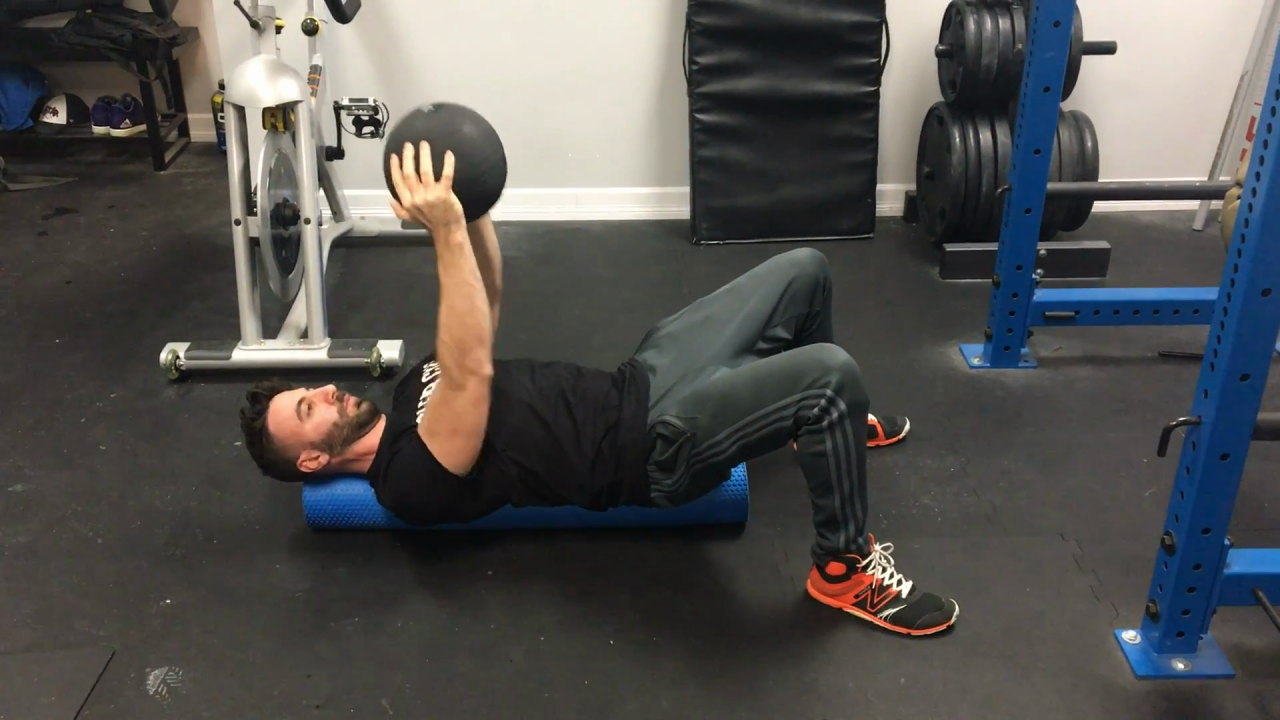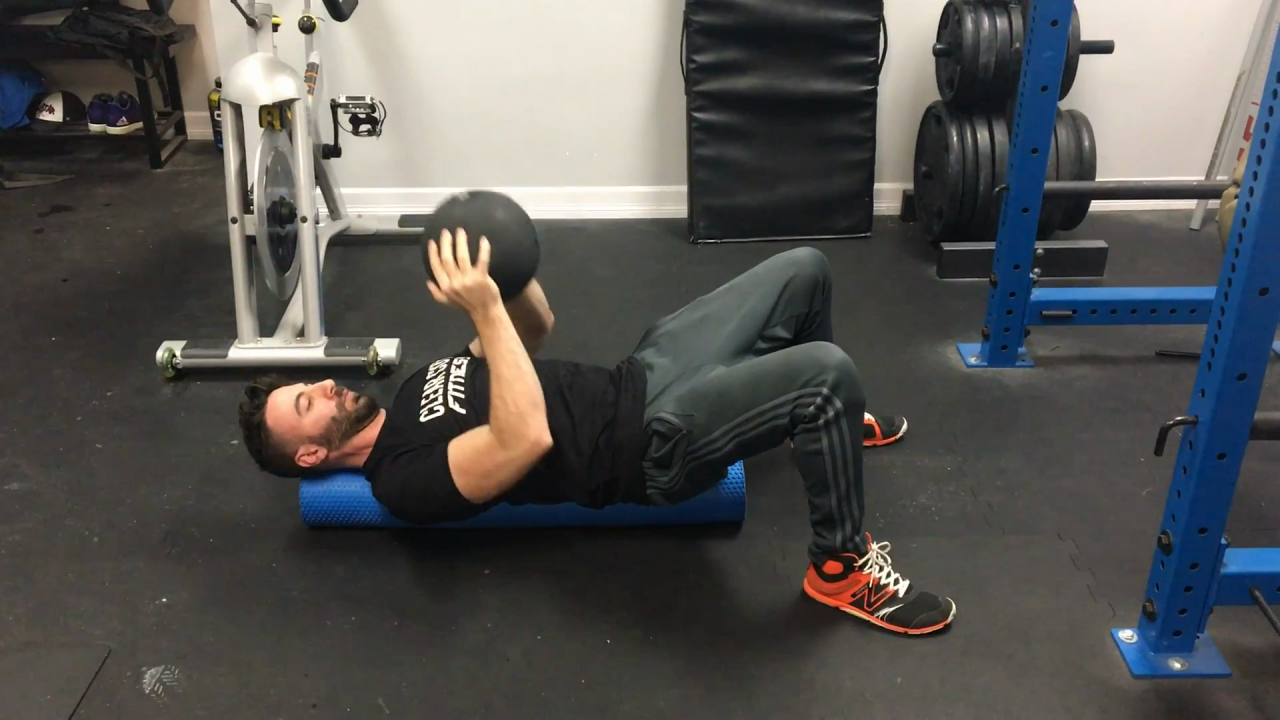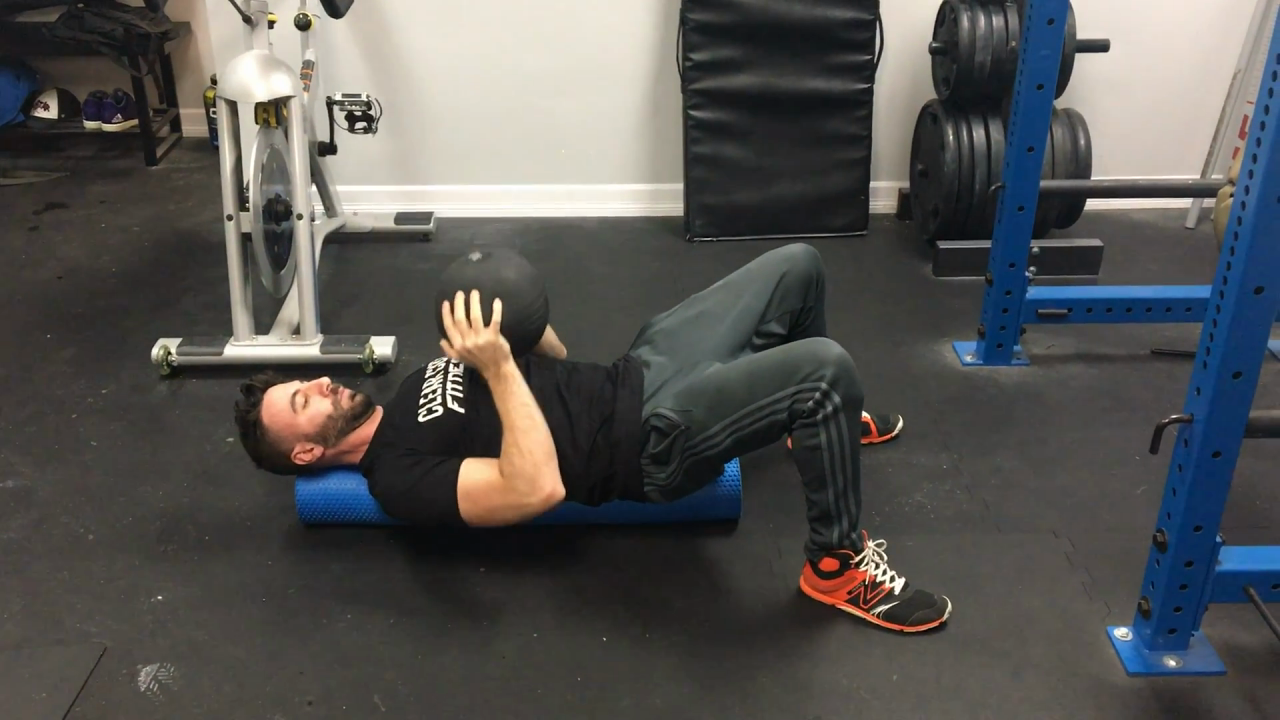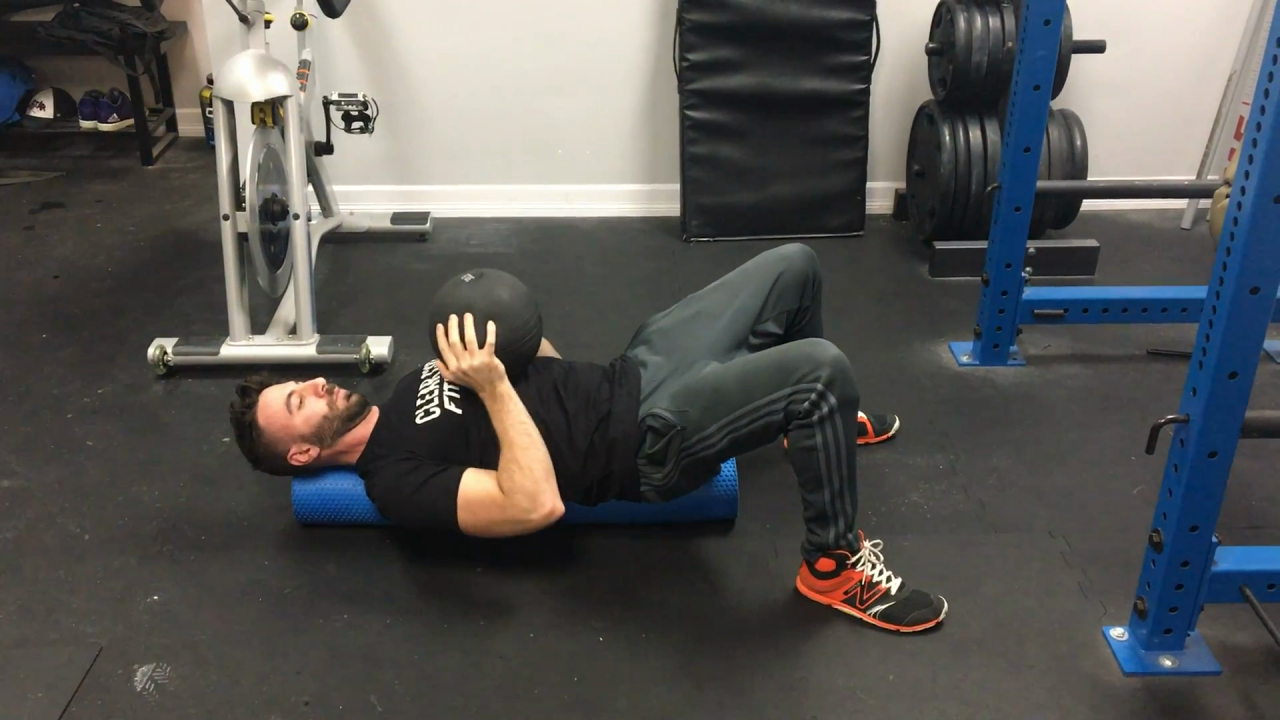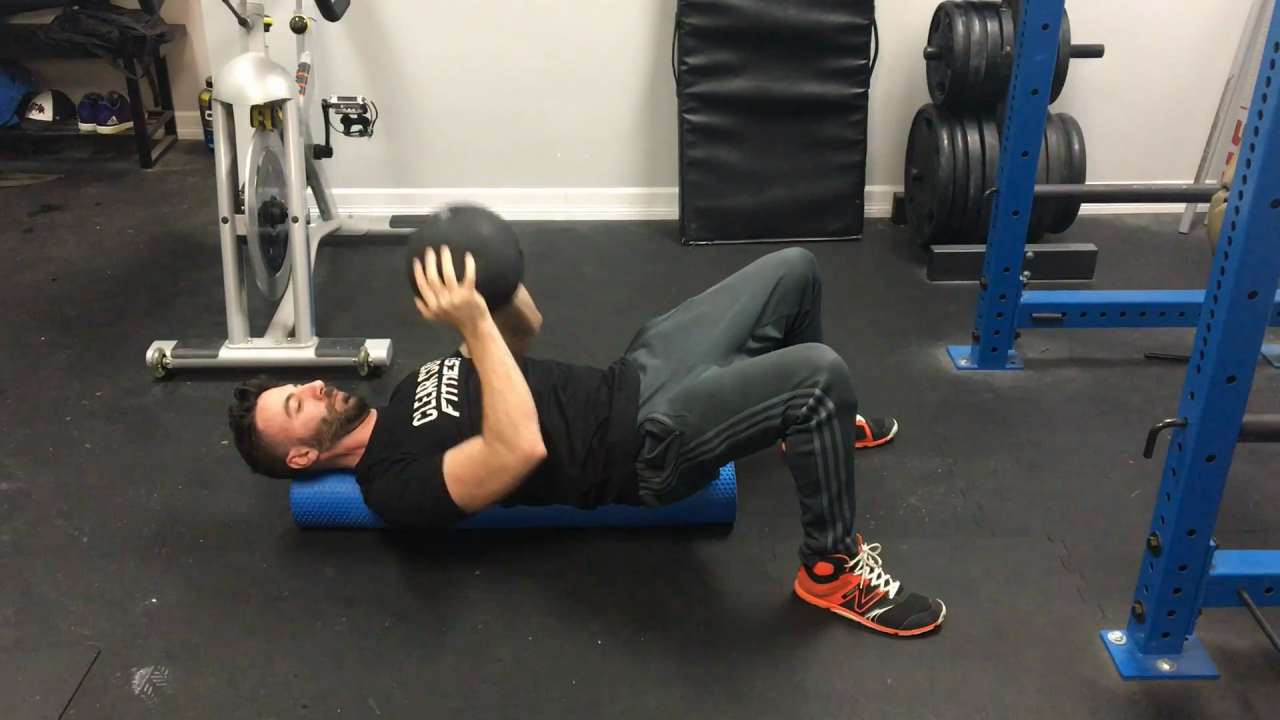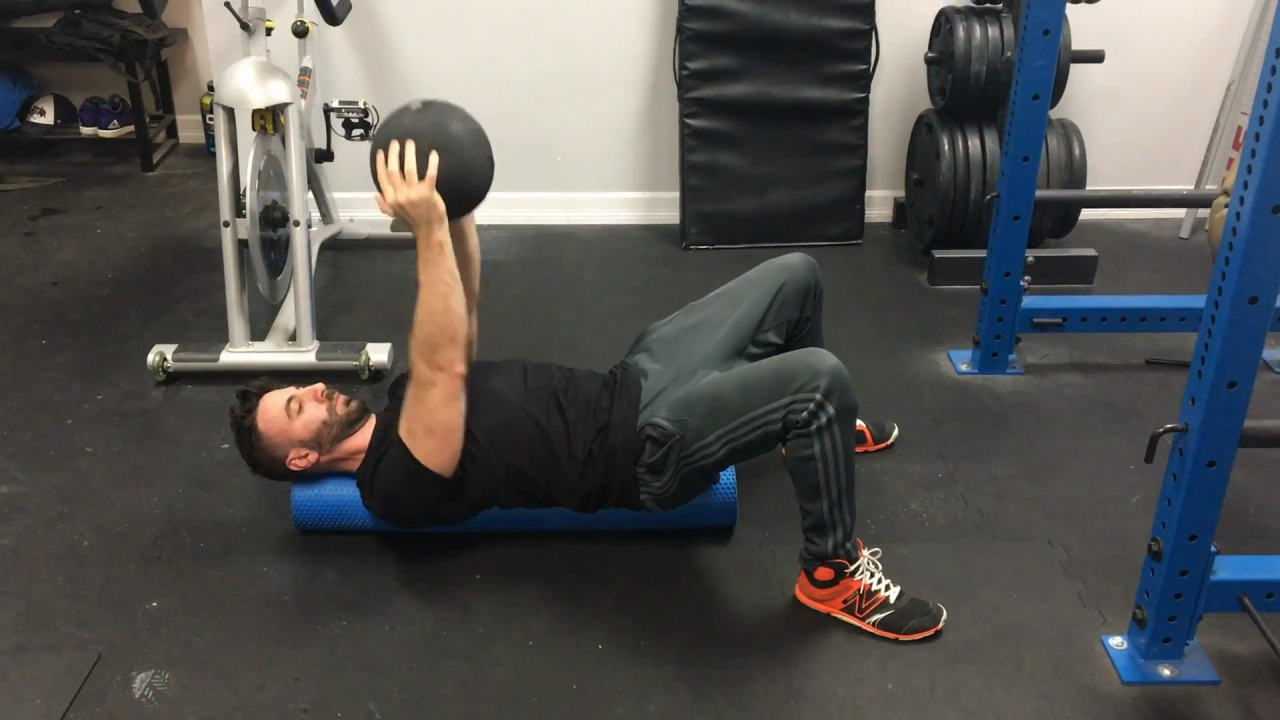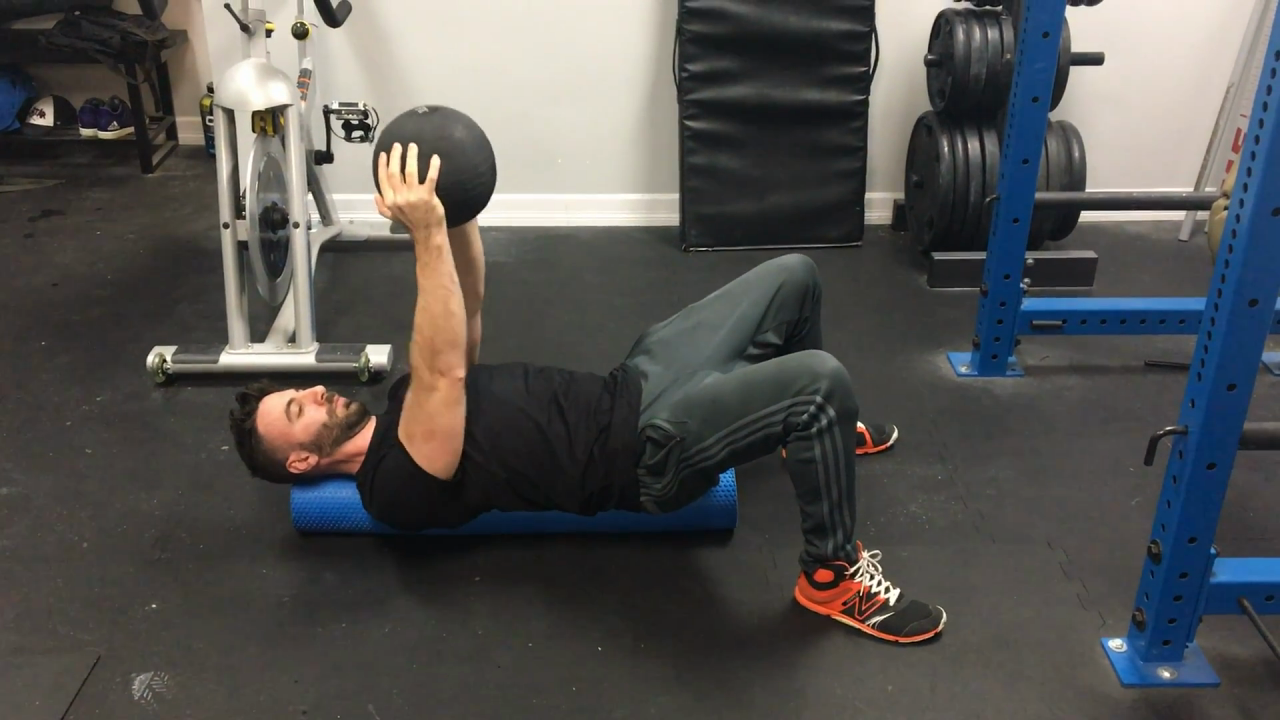
dt=0.3s
person 1, frame 1
left shoulder: (413, 391)
right shoulder: (411, 484)
left elbow: (473, 322)
right elbow: (476, 370)
left wrist: (467, 206)
right wrist: (444, 229)
left hip: (640, 381)
right hip: (655, 446)
left knee: (805, 270)
right knee: (831, 370)
left ankle: (823, 421)
right ankle: (845, 570)
person 1, frame 2
left shoulder: (414, 395)
right shoulder: (406, 482)
left elbow: (536, 328)
right elbow: (530, 440)
right wrist: (483, 305)
left hip: (639, 377)
right hip: (652, 444)
left knee: (804, 269)
right knee: (829, 372)
left ankle: (825, 425)
right ankle: (842, 569)
person 1, frame 3
left shoulder: (421, 386)
right shoulder: (400, 480)
left elbow: (551, 358)
right elbow: (541, 490)
left wrist: (513, 319)
right wrist: (497, 367)
left hip: (635, 374)
right hip: (651, 441)
left knee: (797, 266)
right knee: (826, 365)
left ankle: (820, 421)
right ankle: (839, 566)
person 1, frame 4
left shoulder: (409, 397)
right shoulder: (398, 482)
right elbow: (539, 505)
left wrist: (507, 332)
right wrist: (492, 385)
left hip: (631, 374)
right hip: (647, 442)
left knee: (794, 266)
right knee: (821, 367)
left ankle: (814, 423)
right ankle: (835, 566)
person 1, frame 5
left shoulder: (404, 401)
right shoulder: (396, 486)
left elbow: (526, 332)
right elbow: (524, 448)
right wrist: (471, 322)
left hip: (630, 377)
right hip: (643, 448)
left knee: (792, 270)
right knee: (820, 373)
left ankle: (816, 435)
right ankle: (832, 570)
person 1, frame 6
left shoulder: (402, 402)
right shoulder: (398, 487)
left elbow: (452, 330)
right elbow: (452, 368)
left wrist: (451, 209)
right wrist: (428, 228)
left hip: (629, 385)
right hip: (645, 451)
left knee: (795, 273)
right knee: (819, 374)
left ankle: (816, 424)
right ankle: (833, 573)
person 1, frame 7
left shoulder: (401, 402)
right shoulder: (398, 487)
left elbow: (466, 302)
right elbow: (451, 375)
left wrist: (454, 214)
right wrist: (427, 233)
left hip: (629, 389)
right hip: (645, 450)
left knee: (794, 276)
right knee: (820, 377)
left ankle: (812, 427)
right ankle: (832, 576)
